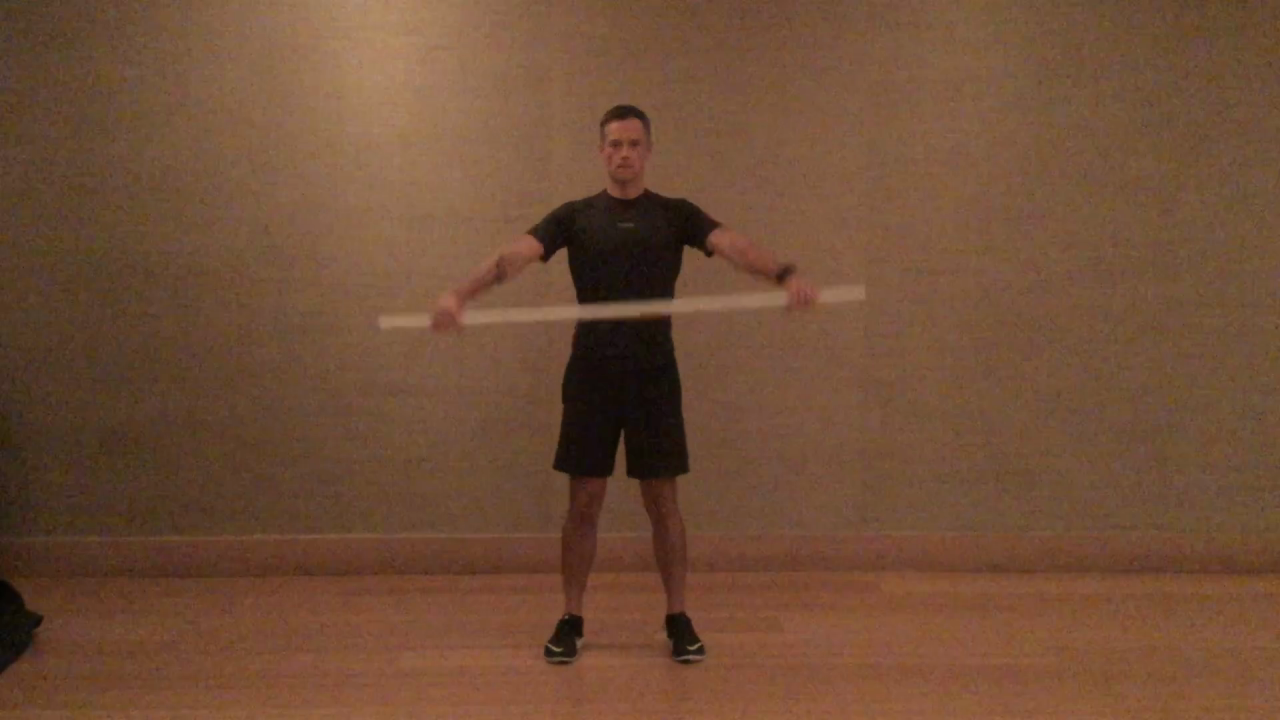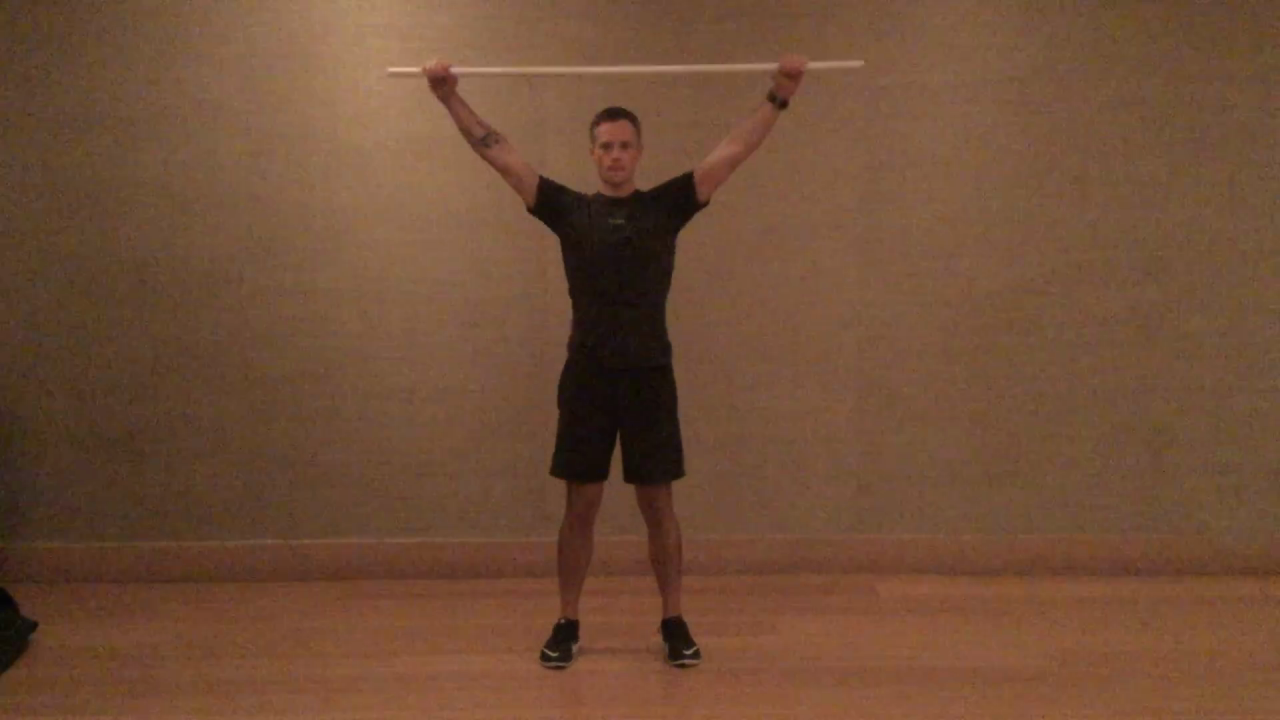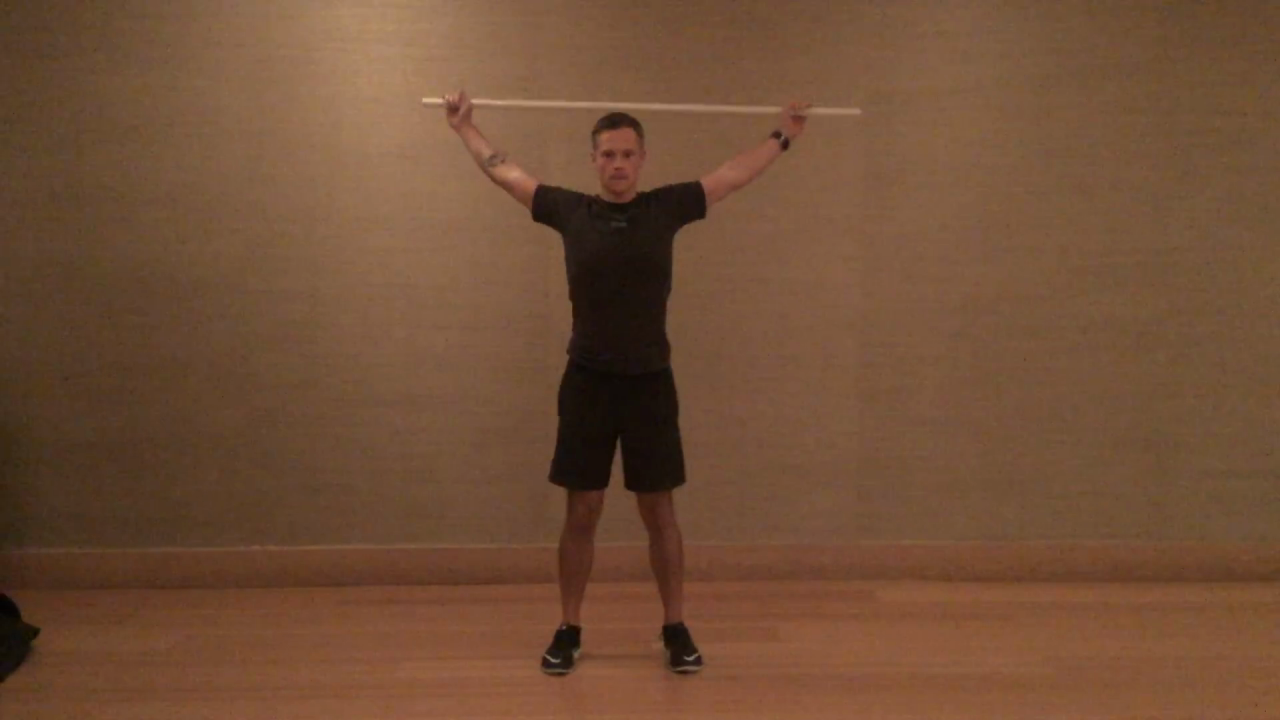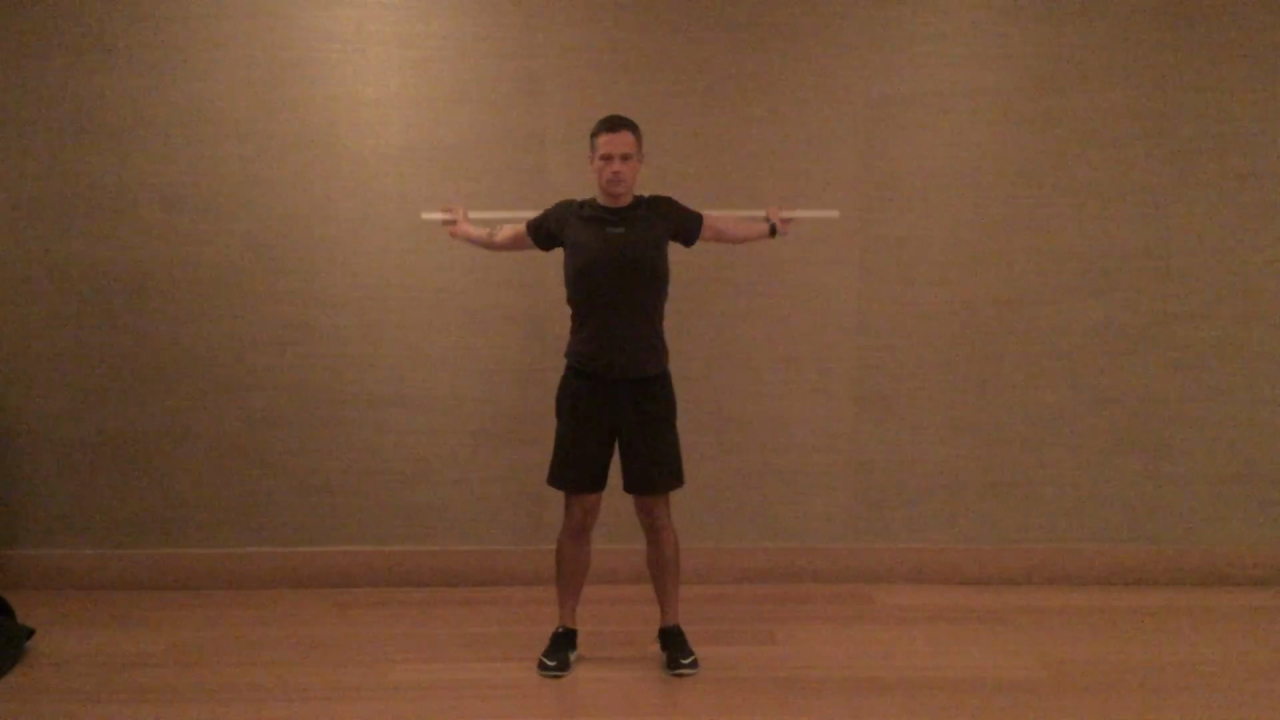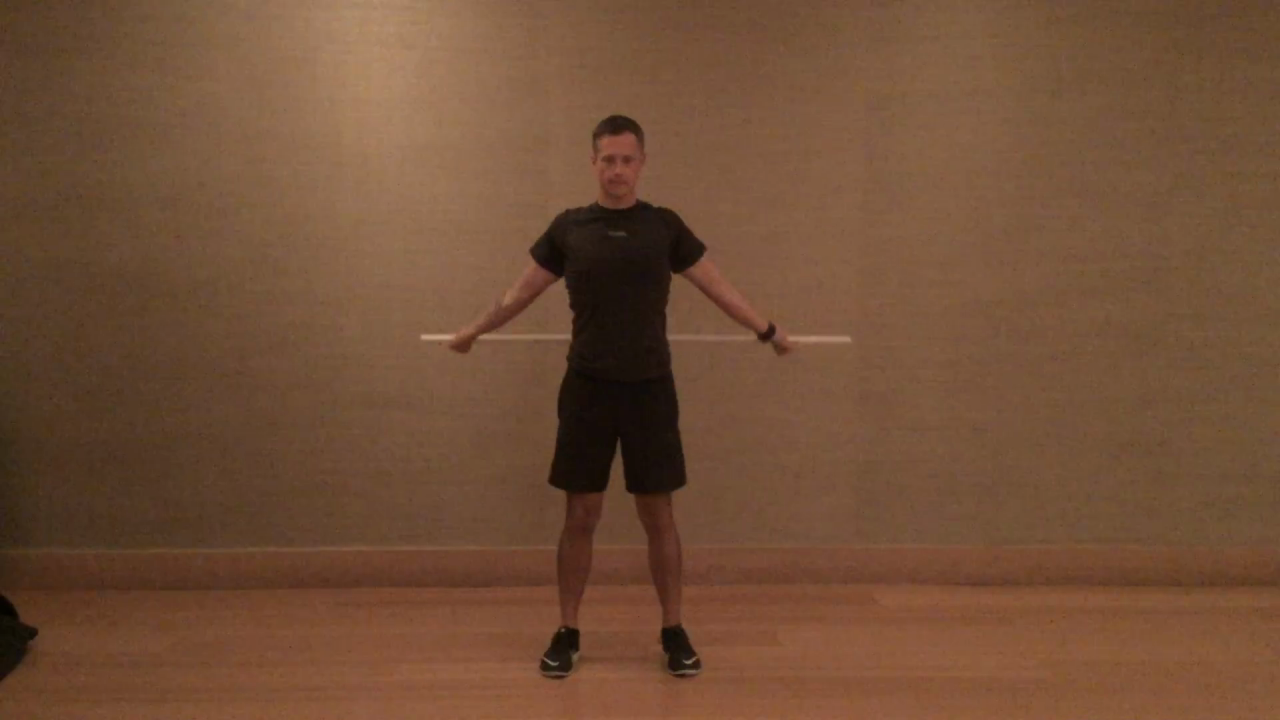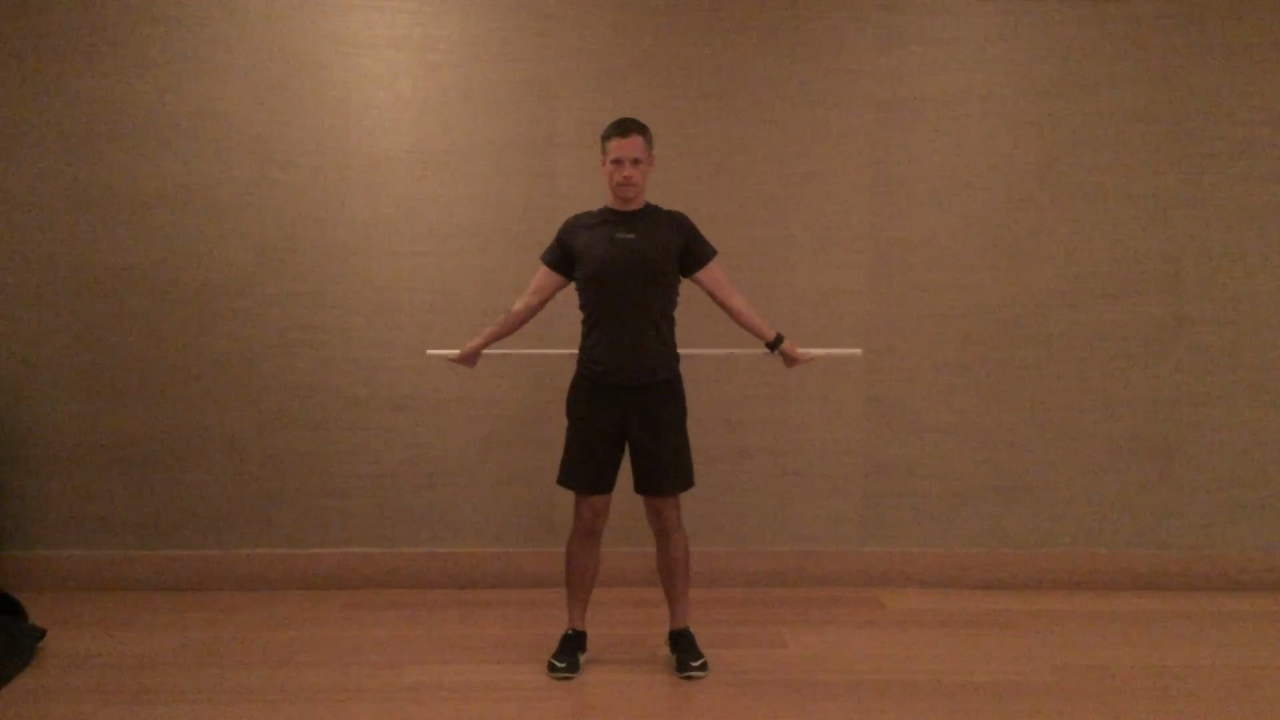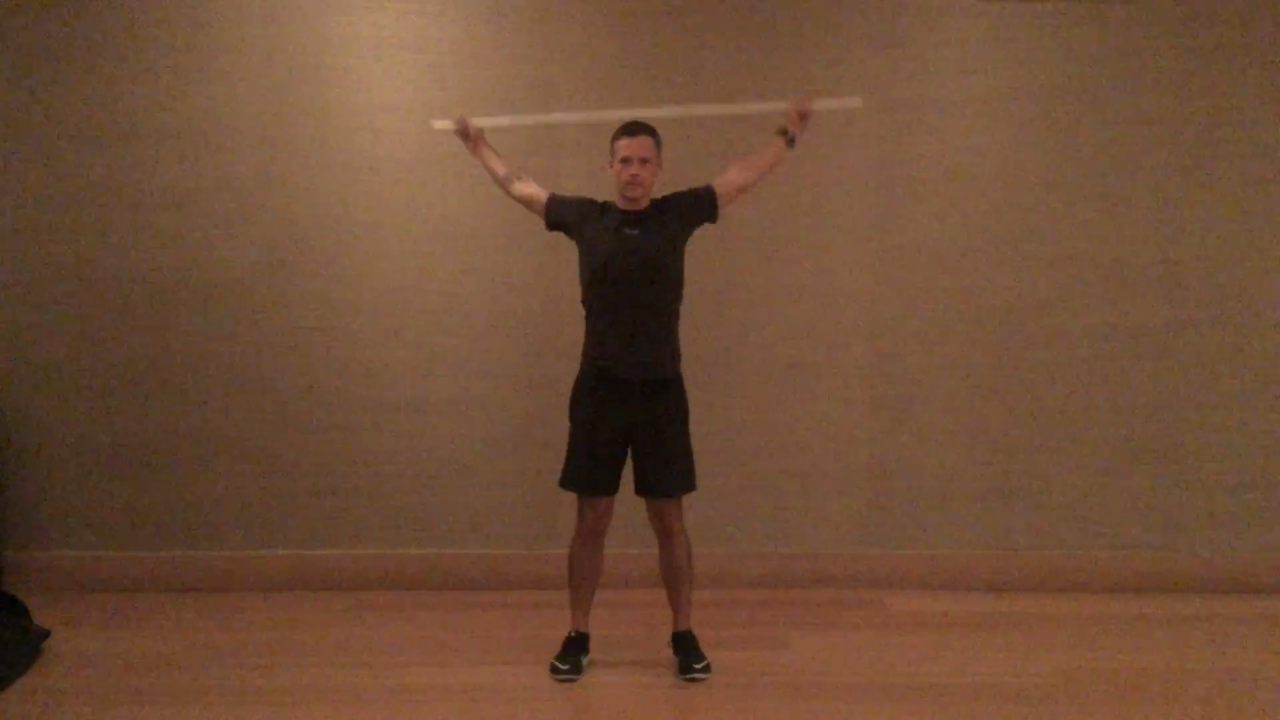
dt=0.5s
person 1, frame 1
left shoulder: (675, 213)
right shoulder: (575, 215)
left elbow: (733, 245)
right elbow: (517, 253)
left wrist: (785, 274)
right wrist: (461, 293)
left hip: (655, 373)
right hip: (591, 373)
left knee: (663, 501)
right knee: (583, 502)
left ankle: (677, 617)
right ankle: (571, 619)
person 1, frame 2
left shoulder: (667, 206)
right shoulder: (567, 209)
left elbow: (732, 151)
right elbow: (499, 153)
left wrist: (779, 95)
right wrist: (450, 97)
left hip: (650, 376)
right hip: (587, 377)
left knee: (658, 506)
right knee: (580, 506)
left ankle: (674, 621)
right ankle: (568, 623)
person 1, frame 3
left shoulder: (666, 208)
right shoulder: (569, 211)
left elbow: (732, 174)
right elbow: (504, 170)
left wrist: (782, 136)
right wrist: (464, 126)
left hip: (650, 383)
right hip: (587, 382)
left knee: (659, 512)
right knee: (580, 512)
left ankle: (675, 627)
right ankle: (569, 629)
person 1, frame 4
left shoulder: (662, 214)
right shoulder: (567, 217)
left elbow: (718, 227)
right elbow: (511, 236)
left wrist: (768, 228)
right wrist: (467, 230)
left hip: (649, 386)
right hip: (585, 386)
left knee: (656, 515)
right knee: (578, 515)
left ankle: (671, 631)
right ankle: (565, 632)
person 1, frame 5
left shoulder: (665, 225)
right shoulder: (569, 226)
left elbow: (715, 285)
right elbow: (523, 290)
left wrist: (767, 331)
right wrist: (475, 331)
left hip: (650, 388)
right hip: (586, 388)
left knee: (659, 515)
right knee: (579, 515)
left ankle: (673, 631)
right ankle: (567, 632)
person 1, frame 6
left shoulder: (675, 228)
right shoulder: (579, 229)
left elbow: (724, 291)
right elbow: (533, 296)
left wrist: (775, 341)
right wrist: (484, 341)
left hip: (658, 390)
right hip: (595, 391)
left knee: (667, 517)
right knee: (587, 517)
left ankle: (681, 633)
right ankle: (574, 634)
person 1, frame 7
left shoulder: (679, 213)
right shoulder: (582, 217)
left elbow: (742, 173)
right elbow: (518, 183)
left wrist: (789, 130)
right wrist: (475, 141)
left hip: (661, 391)
right hip: (599, 391)
left knee: (669, 521)
right knee: (591, 520)
left ankle: (683, 635)
right ankle: (577, 636)
